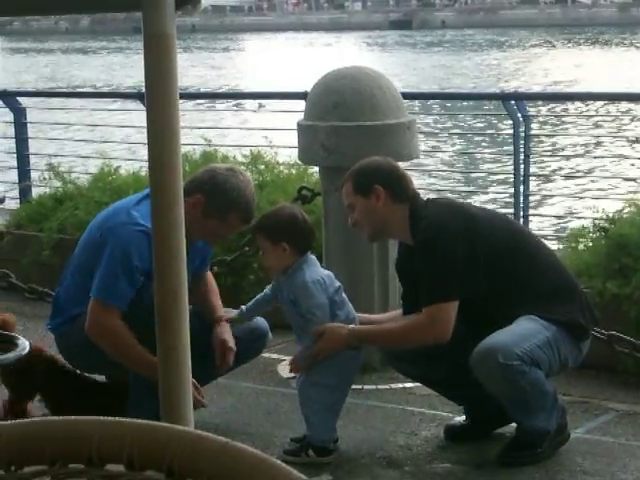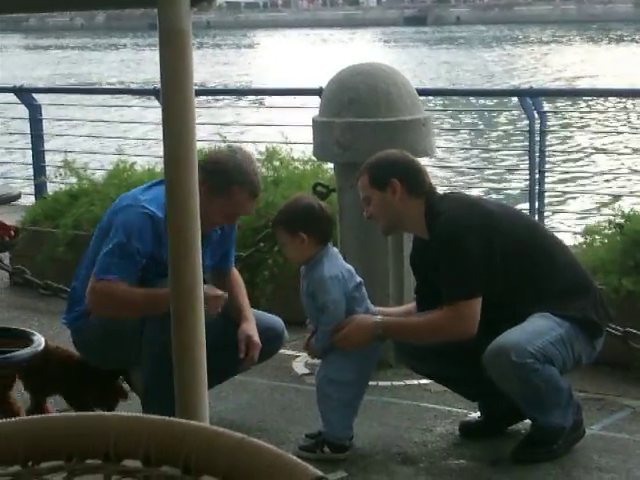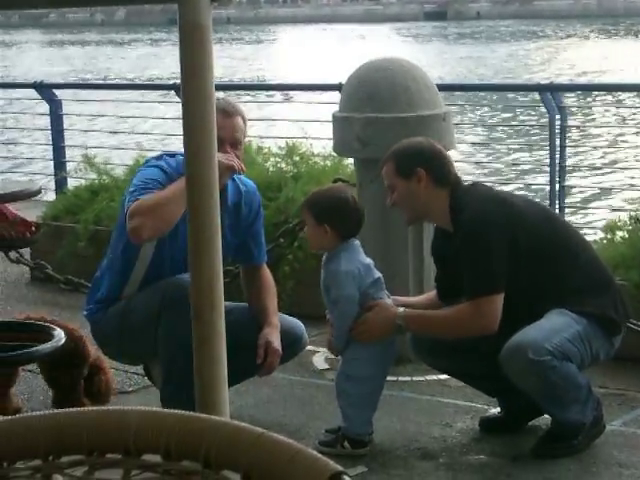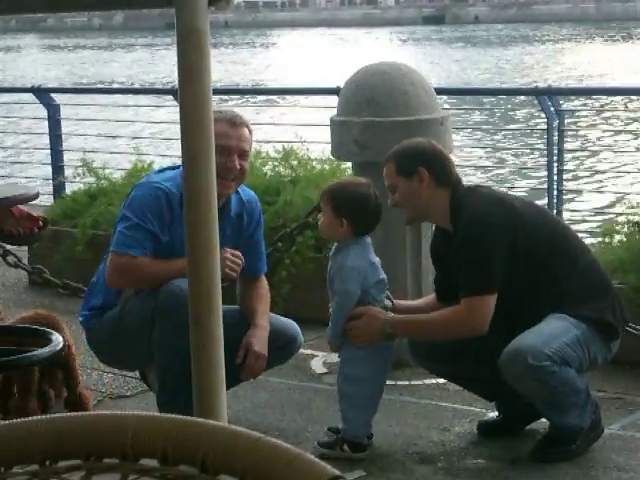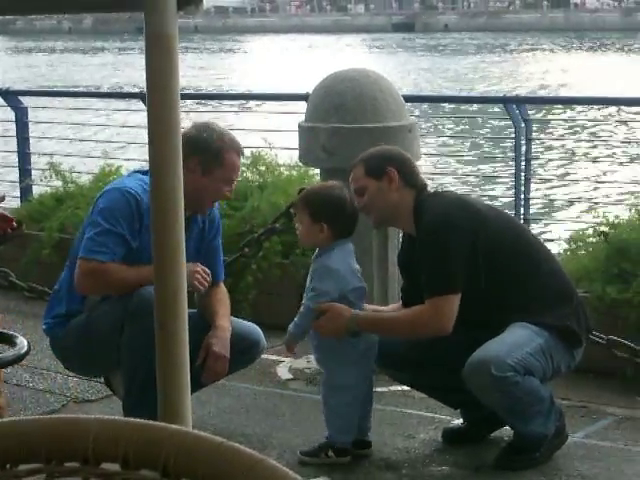
dt=0.5s
person 1, frame 1
left shoulder: (441, 227)
right shoulder: (413, 243)
left elbow: (436, 327)
right elbow: (416, 317)
left wrist: (352, 336)
right wrist: (352, 320)
left hip: (556, 321)
right hip: (495, 321)
left knee: (495, 356)
right knee: (398, 344)
left ankle: (547, 423)
right ankle: (488, 407)
person 1, frame 2
left shoulder: (458, 222)
right shoulder: (427, 238)
left elbow: (462, 323)
right elbow: (430, 310)
left wrist: (377, 328)
right wrist: (369, 315)
left hip: (570, 317)
right hip: (510, 318)
left knee: (508, 354)
right knee: (412, 343)
left ankle: (562, 419)
right ankle: (503, 404)
person 1, frame 3
left shoulder: (483, 216)
right shoulder: (448, 229)
left elbow: (484, 318)
right elbow: (449, 299)
left wrist: (398, 320)
right wrist: (392, 304)
left hip: (588, 314)
right hip: (529, 311)
left knee: (525, 352)
right knee: (429, 340)
left ankle: (583, 415)
right ankle: (520, 400)
person 1, frame 4
left shoulder: (483, 217)
right shoulder: (448, 231)
left elbow: (474, 319)
right elbow: (449, 301)
left wrist: (389, 326)
right wrist: (391, 308)
left hip: (585, 318)
right hip: (527, 315)
left knee: (524, 357)
right knee: (426, 345)
left ankle: (580, 418)
right ankle: (519, 404)
person 1, frame 5
left shoulder: (445, 218)
right shoulder: (415, 237)
left elbow: (438, 319)
right elbow: (415, 309)
left wrist: (354, 321)
right wrist: (358, 310)
left hip: (549, 326)
right hip: (489, 325)
left knee: (488, 368)
right knee: (390, 349)
left ankle: (544, 426)
right ankle: (483, 412)
person 2, frame 1
left shoulder: (197, 220)
right shoulder: (134, 230)
left elbow: (199, 277)
right elbow: (99, 323)
left wrist: (221, 323)
left hip: (148, 325)
left knee: (253, 334)
left ankle: (159, 391)
right ankle: (145, 419)
person 2, frame 2
left shoulder: (217, 213)
right shoulder: (142, 215)
left elbow: (224, 272)
right elbow: (98, 296)
left wrist: (246, 320)
left hip: (167, 316)
left knee: (270, 332)
right knee: (172, 292)
left ankle: (172, 386)
right ankle: (160, 415)
person 2, frame 3
left shoulder: (245, 194)
right shoulder: (158, 173)
left elbow: (255, 269)
right elbow: (139, 228)
left wrist: (271, 326)
left hip: (186, 316)
right hip: (119, 319)
left knee: (291, 336)
right knee: (187, 289)
left ankle: (193, 385)
right ankle: (179, 412)
person 2, frame 4
left shoulder: (247, 205)
right shoulder: (157, 193)
left elbow: (253, 279)
right elbow: (117, 273)
left wrist: (259, 330)
left hip: (184, 323)
right hip: (114, 326)
left knee: (286, 336)
right knee: (180, 294)
left ankle: (186, 386)
right ankle: (176, 416)
person 2, frame 5
left shoulder: (207, 213)
right shoulder: (126, 197)
left elbow: (212, 285)
right elbow: (88, 276)
left wrist: (220, 330)
left hip: (142, 328)
right hip: (78, 333)
left knee: (249, 340)
right knee: (151, 299)
left ankle: (155, 395)
right ankle: (141, 422)
person 3, frame 1
left shoulder: (306, 281)
right shoulder: (289, 274)
left elbow: (321, 323)
right elbow: (272, 295)
left wrist: (304, 355)
right wrist: (243, 314)
left knee: (315, 389)
right knee: (311, 388)
left ankle: (321, 445)
right ankle: (321, 435)
person 3, frame 2
left shoulder: (326, 275)
right shoulder: (318, 263)
left elbow: (335, 317)
left wrist: (318, 345)
right wrist: (314, 334)
left knee: (332, 385)
right knee: (329, 383)
left ankle: (336, 441)
right ankle: (337, 431)
person 3, frame 3
left shoulder: (342, 268)
right shoulder: (345, 252)
left elbow: (347, 309)
left wrist: (337, 342)
right wrist: (335, 331)
left knee: (352, 383)
right knee: (357, 383)
left ankle: (355, 437)
right ankle: (358, 427)
person 3, frame 4
left shoulder: (349, 262)
right shoulder: (356, 248)
left elbow: (345, 304)
left wrist: (333, 336)
right wrist: (338, 334)
left knee: (354, 385)
right knee: (361, 386)
left ankle: (354, 440)
right ankle: (358, 429)
person 3, frame 5
left shoulder: (329, 265)
right shoulder: (341, 252)
left elbow: (315, 305)
left wrist: (294, 334)
left hip: (345, 346)
right hip: (356, 341)
left knee: (340, 393)
right knee: (356, 392)
left ankle: (338, 445)
right ankle: (358, 438)
